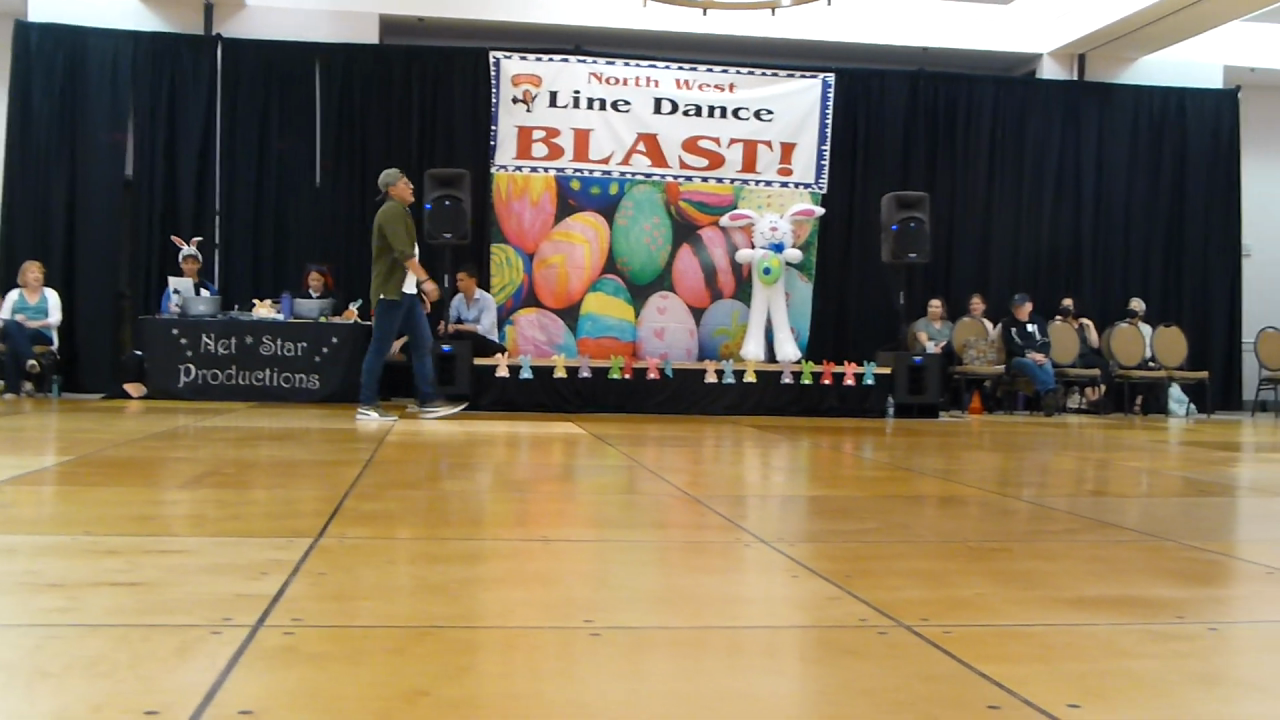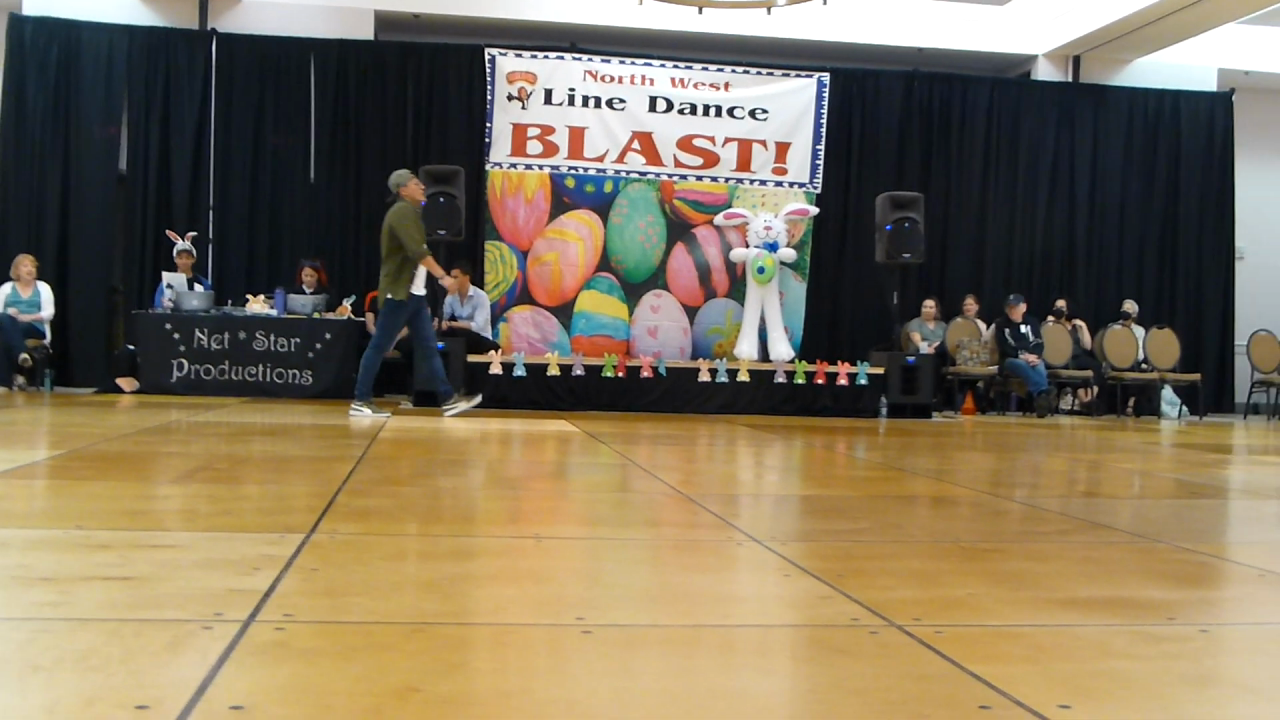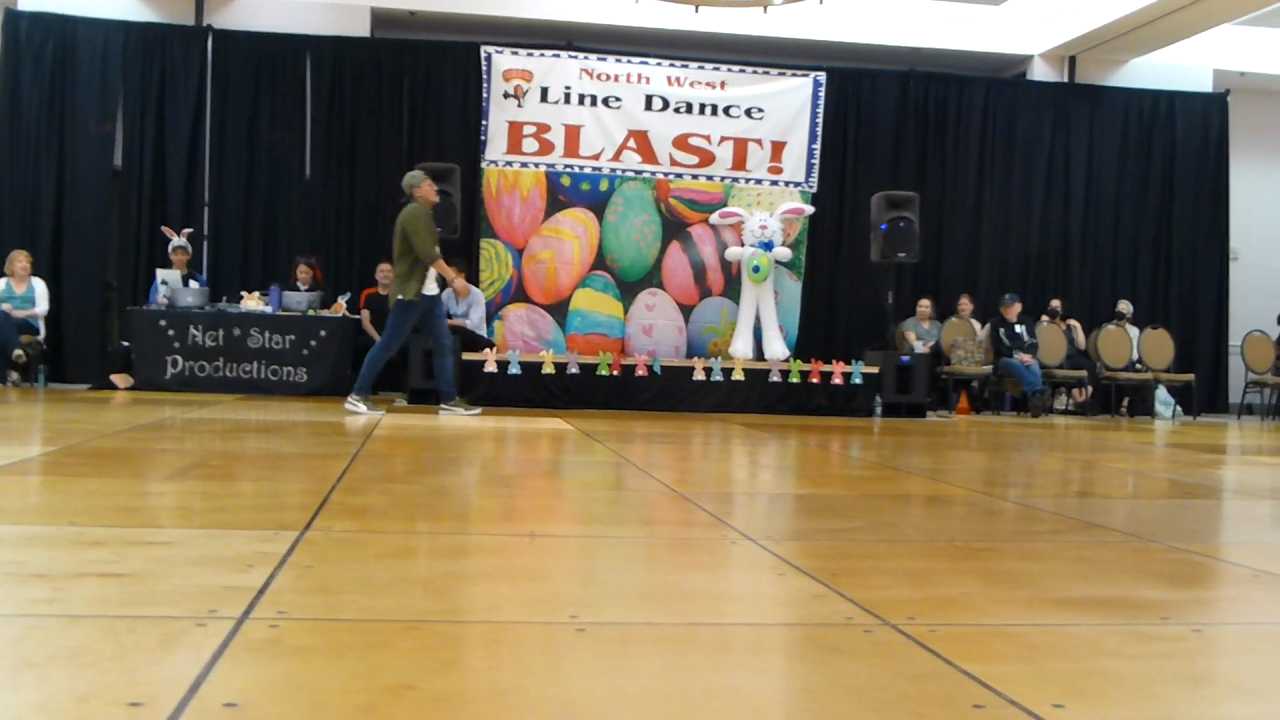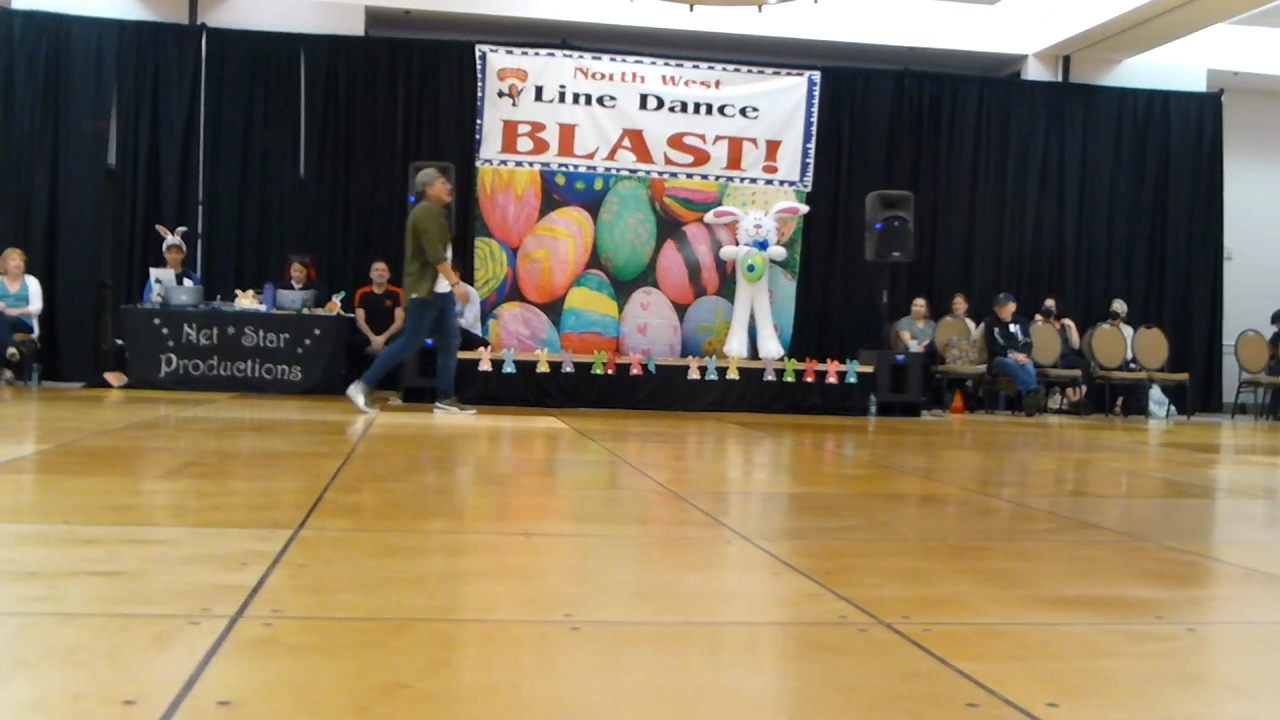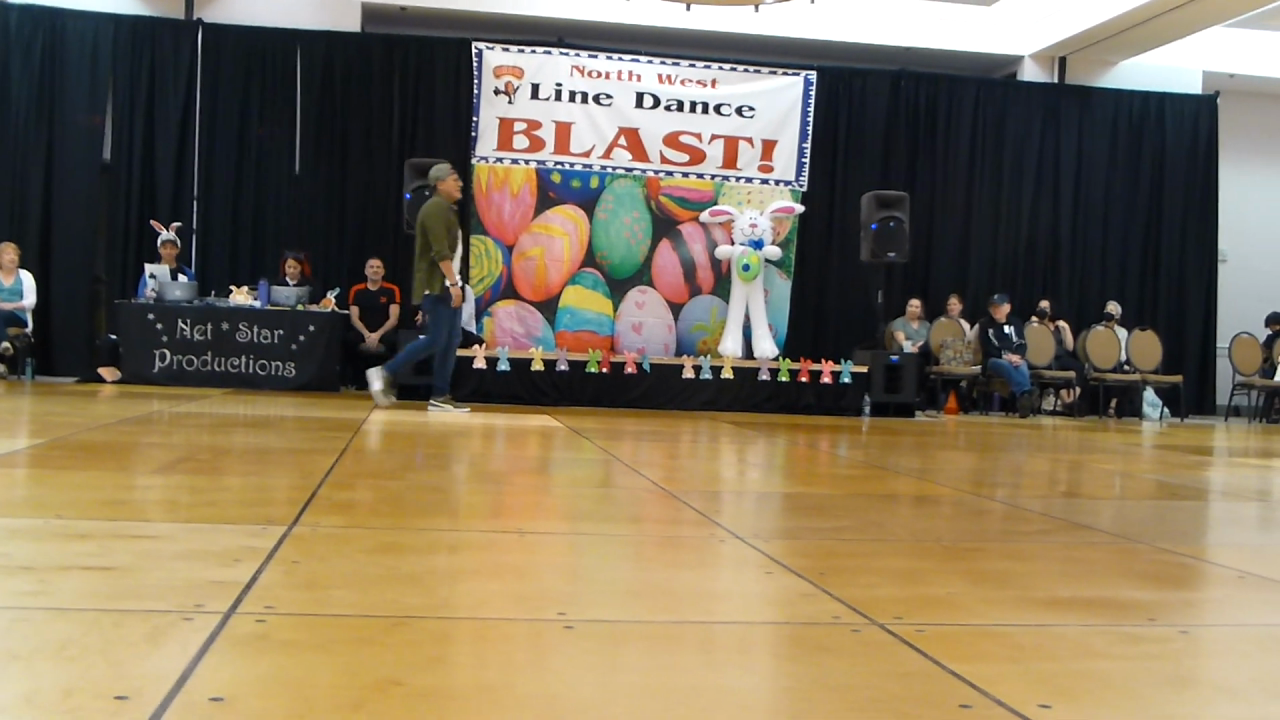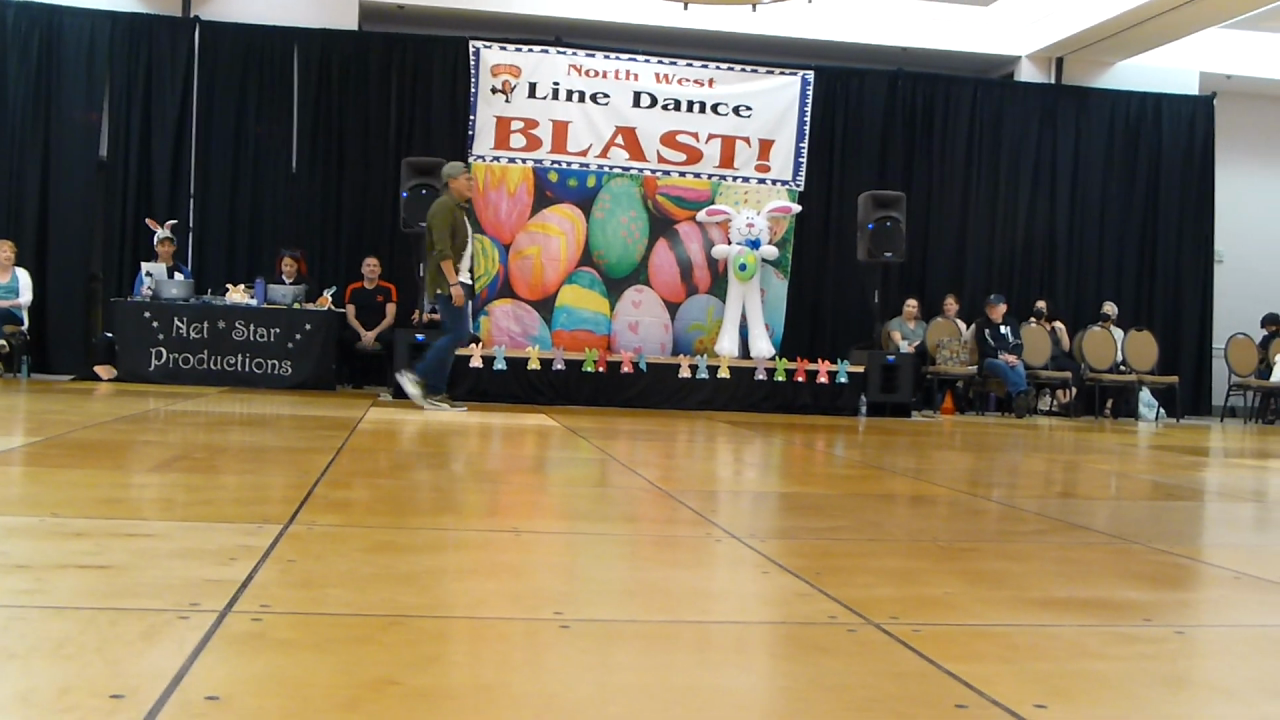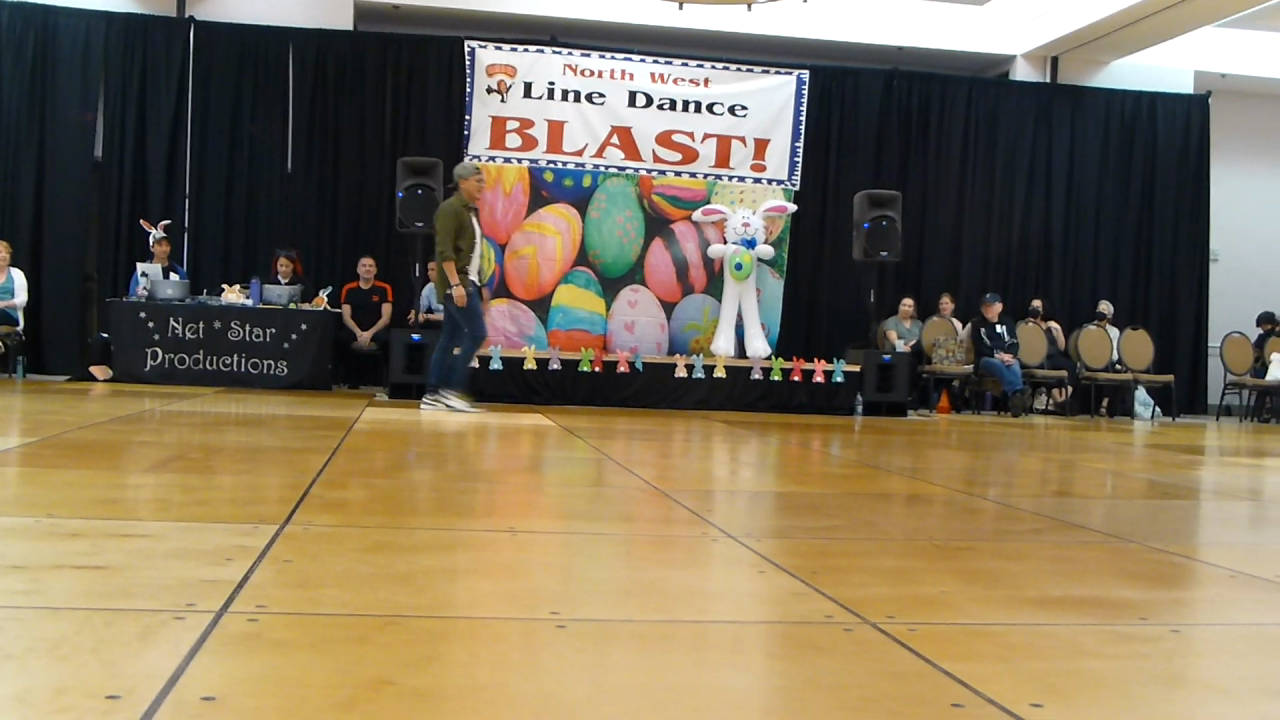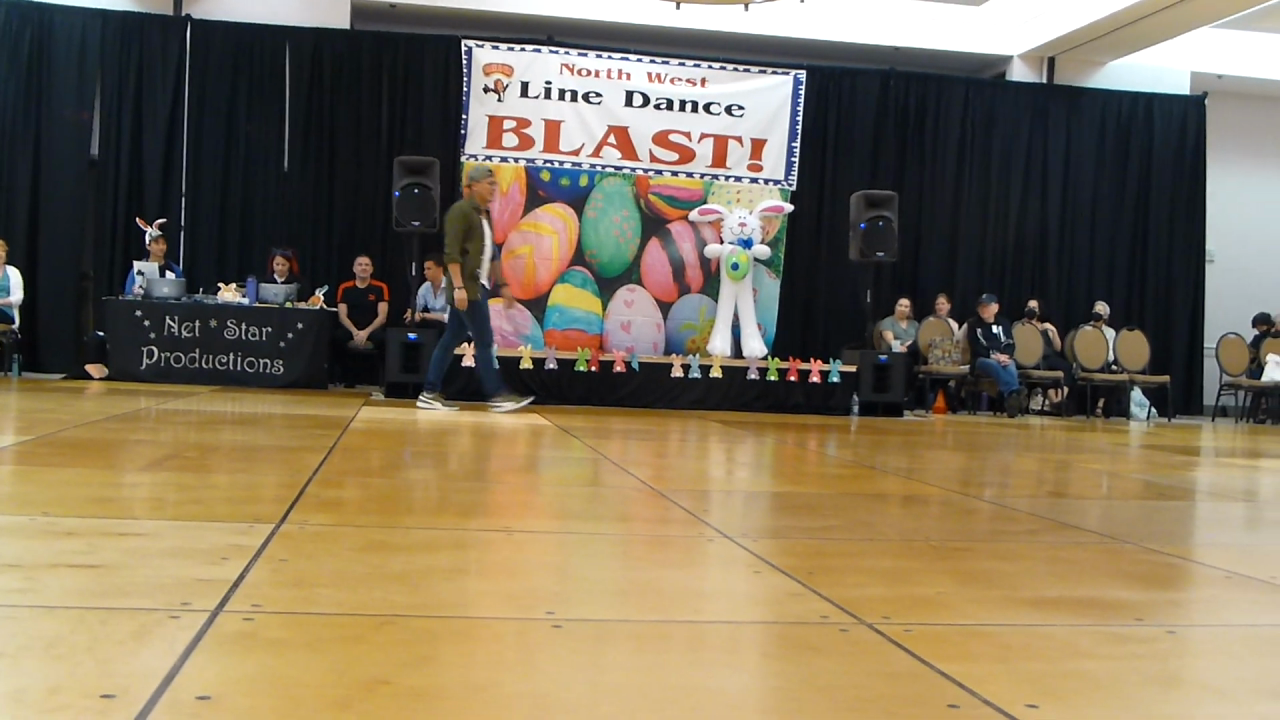
dt=0.1s
person 1, frame 1
left shoulder: (400, 212)
right shoulder: (392, 212)
right elbow: (403, 252)
left wrist: (419, 285)
right wrist: (425, 280)
left hip: (406, 291)
right hip: (391, 292)
left knee: (423, 343)
right knee: (380, 347)
left ankle: (430, 402)
right ankle: (367, 405)
person 1, frame 2
left shoulder: (410, 213)
right shoulder: (403, 212)
right elbow: (416, 250)
right wrist: (443, 276)
left hip: (413, 292)
right hip: (398, 293)
left knee: (428, 345)
right knee: (381, 344)
left ankle: (448, 398)
right ankle: (361, 400)
person 1, frame 3
left shoulder: (421, 214)
right shoulder: (416, 213)
right elbow: (427, 254)
right wrist: (453, 278)
left hip: (428, 292)
right hip: (410, 293)
left knee: (444, 344)
right knee: (389, 344)
left ankle: (449, 400)
right ankle: (358, 395)
person 1, frame 4
left shoulder: (434, 213)
right shoulder: (427, 212)
right elbow: (435, 254)
right wrist: (456, 283)
left hip: (439, 290)
right hip: (424, 290)
left knee: (451, 342)
right knee: (410, 342)
left ankle: (445, 399)
right ankle: (362, 386)
person 1, frame 5
left shoulder: (445, 209)
right shoulder: (436, 208)
right elbow: (440, 251)
right wrist: (454, 283)
left hip: (447, 285)
right hip: (437, 286)
left knee: (451, 340)
right knee: (435, 340)
left ankle: (440, 396)
right ankle: (384, 373)
person 1, frame 6
left shoulder: (459, 209)
right shoulder: (443, 208)
right elbow: (442, 251)
right wrist: (454, 284)
left hip: (459, 281)
right hip: (447, 283)
left knee: (455, 335)
right knee: (458, 335)
left ankle: (438, 394)
right ankle: (414, 375)
person 1, frame 7
left shoulder: (471, 210)
right shoulder: (450, 209)
right elbow: (445, 252)
left wrist: (481, 286)
right wrist: (456, 284)
left hip: (468, 283)
right hip: (457, 284)
left knee: (451, 338)
right knee: (477, 334)
left ankle: (433, 394)
right ankle: (453, 388)
person 1, frame 8
left shoulder: (484, 214)
right shoulder: (461, 211)
left elbow: (489, 254)
right elbow: (452, 253)
left wrist: (503, 285)
right wrist: (459, 287)
left hip: (476, 286)
right hip: (467, 287)
left knee: (451, 339)
right knee: (484, 340)
left ankle: (430, 393)
right ankle: (497, 396)
